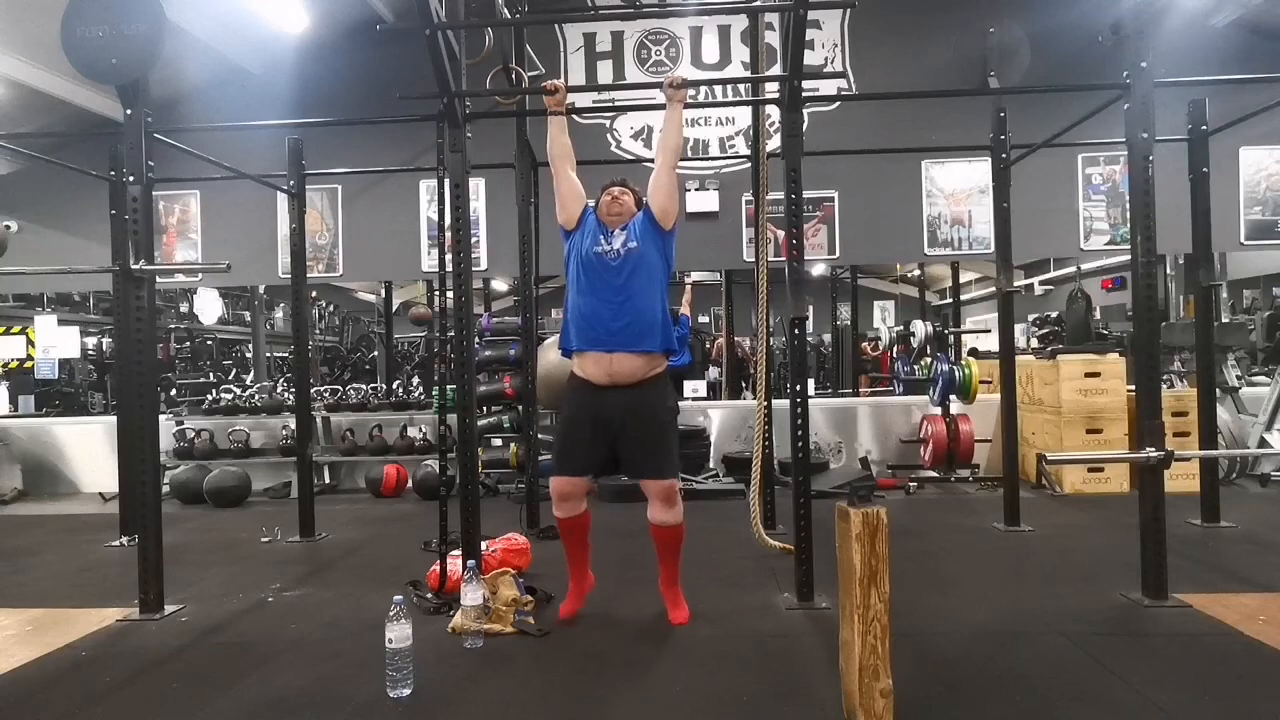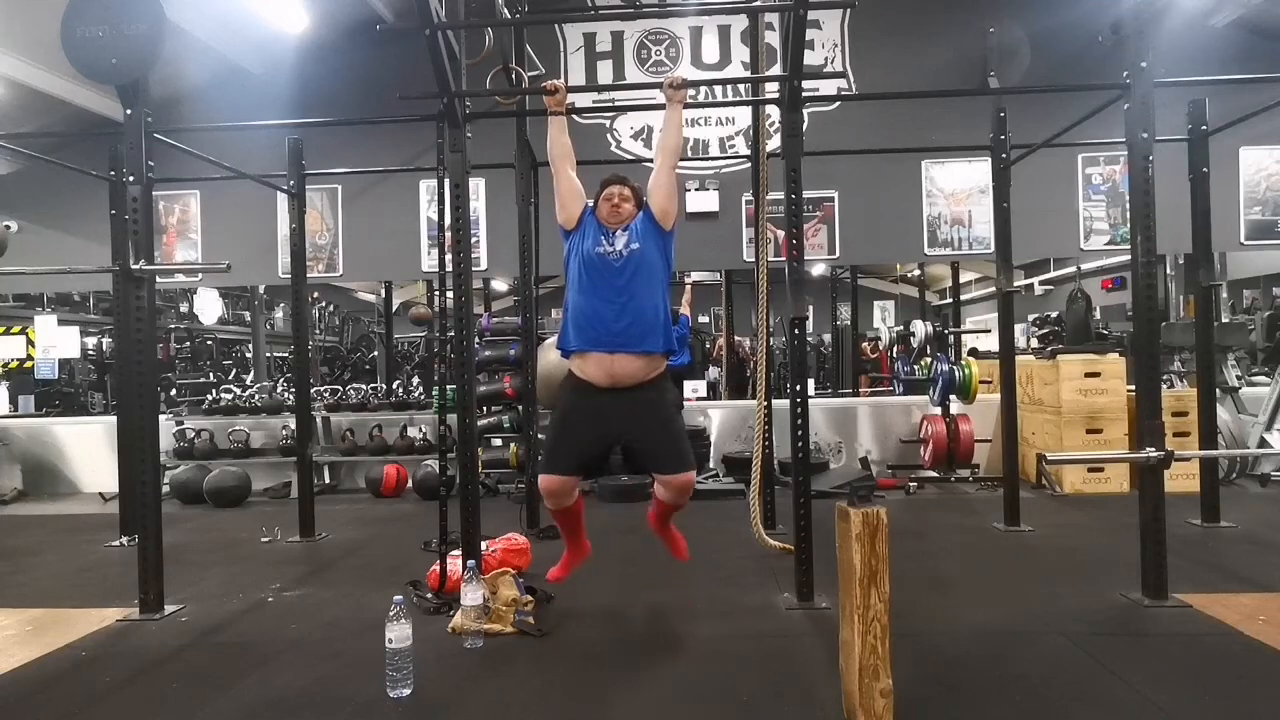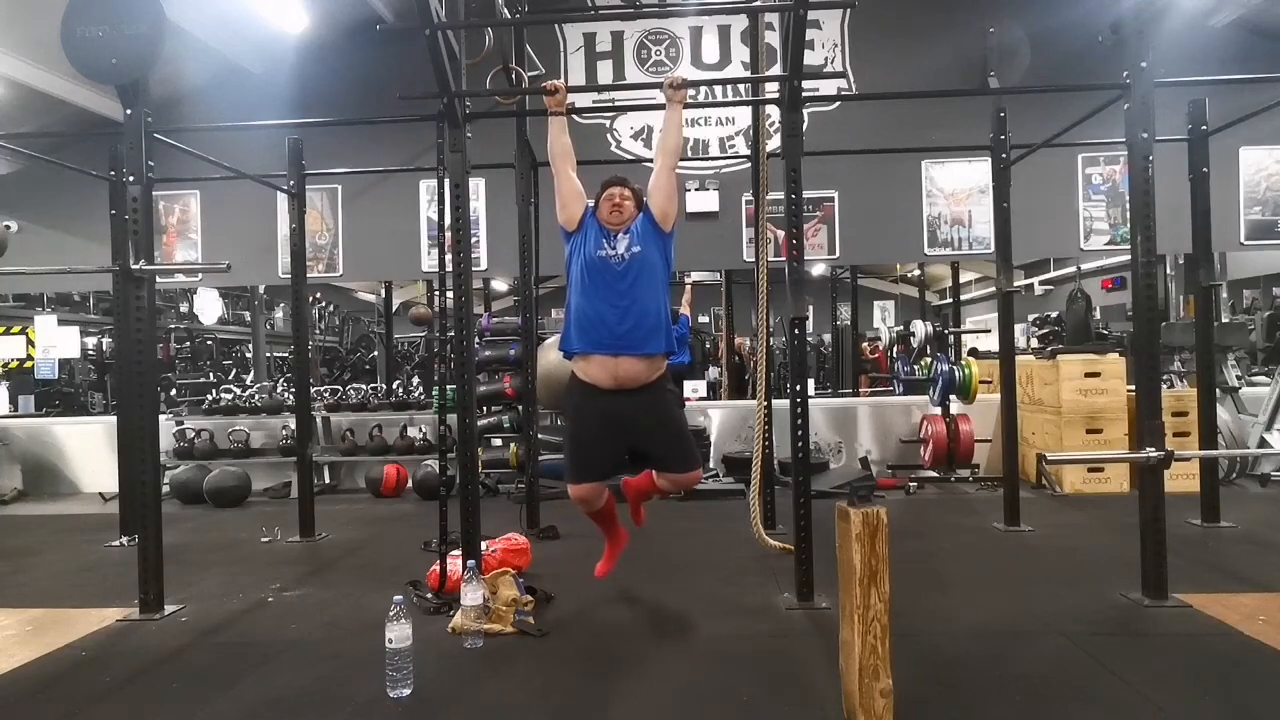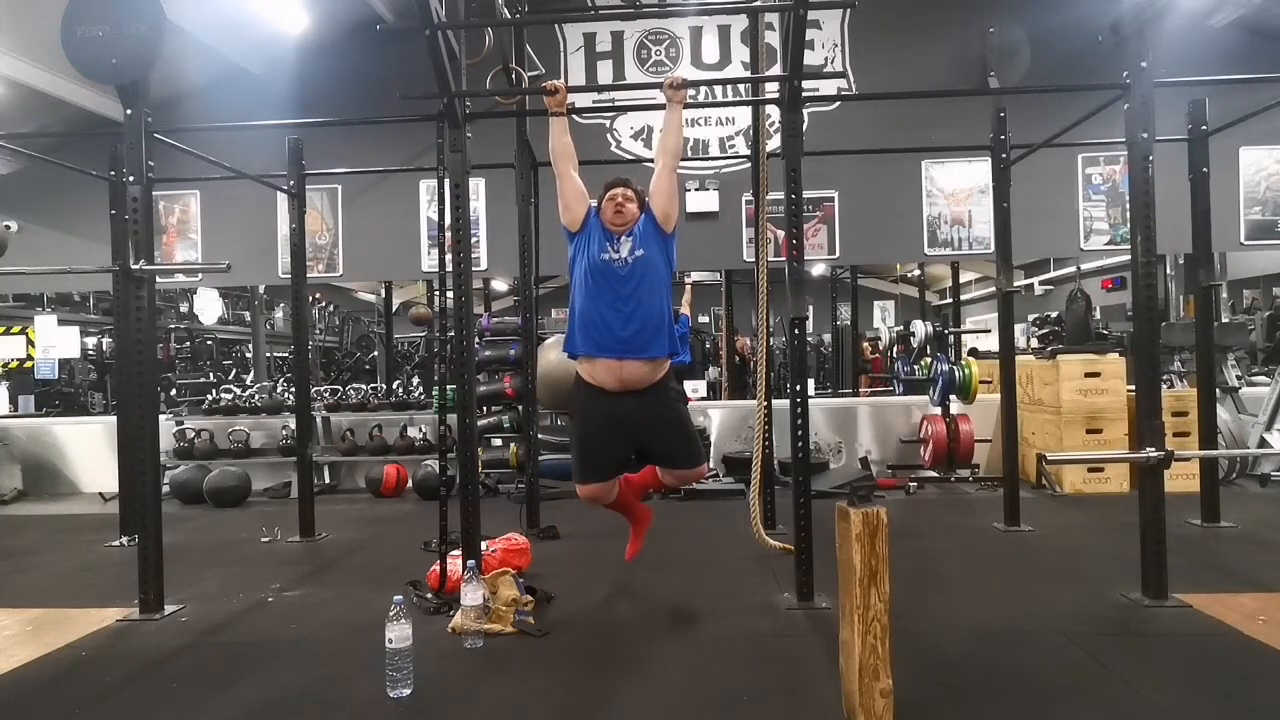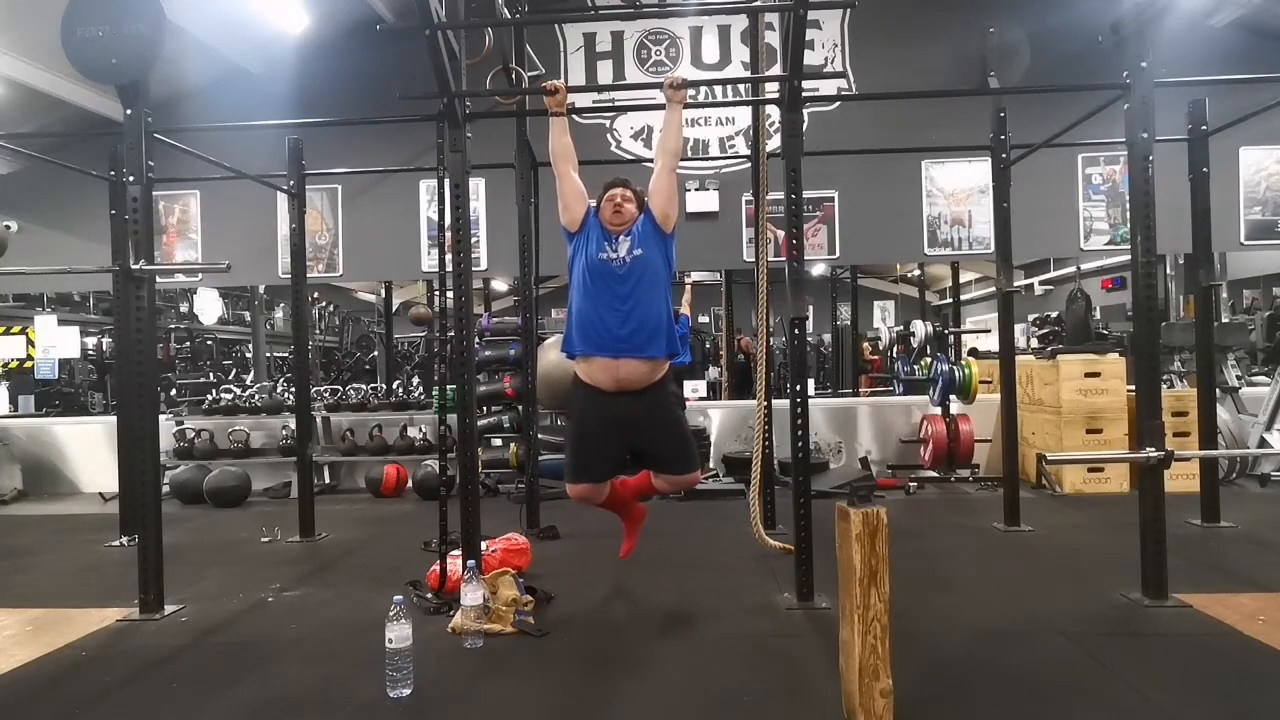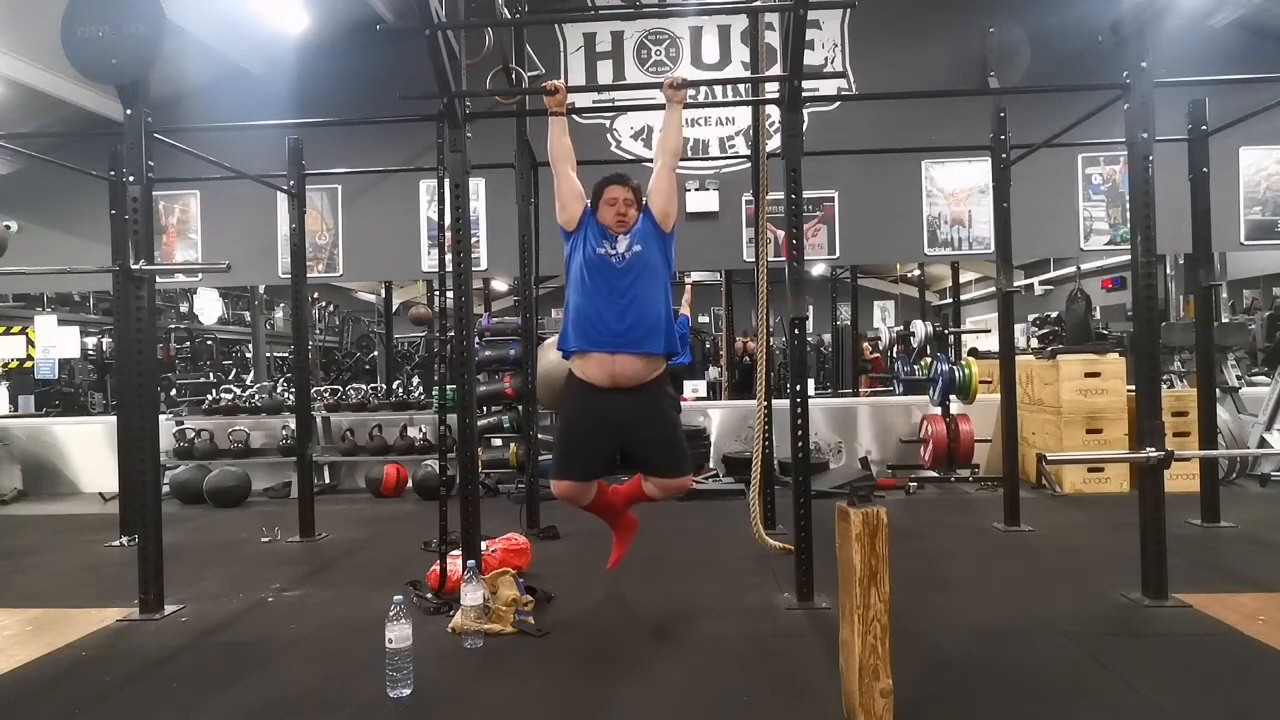
dt=0.4s
person 1, frame 1
left shoulder: (653, 228)
right shoulder: (580, 229)
left elbow: (665, 162)
right elbow: (563, 167)
left wrist: (675, 104)
right wrist: (556, 111)
left hip: (647, 388)
right hip: (586, 388)
left knee: (663, 490)
right knee: (565, 488)
left ankle: (670, 583)
right ankle: (580, 578)
person 1, frame 2
left shoulder: (653, 230)
right shoulder: (580, 230)
left elbow: (665, 162)
right elbow: (563, 169)
left wrist: (674, 105)
right wrist: (556, 112)
left hip: (648, 389)
right hip: (584, 390)
left knee: (681, 481)
right knee: (554, 485)
left ankle: (660, 519)
right ankle: (576, 545)
person 1, frame 3
left shoulder: (652, 230)
right shoulder: (581, 233)
left elbow: (666, 163)
right elbow: (564, 168)
left wrist: (675, 104)
right wrist: (557, 111)
left hip: (651, 389)
right hip: (590, 392)
left knee: (686, 474)
right knee: (583, 490)
left ankle: (637, 489)
right ankle: (614, 536)
person 1, frame 4
left shoulder: (655, 233)
right shoulder: (584, 234)
left elbow: (666, 163)
right elbow: (565, 169)
left wrist: (675, 106)
right wrist: (557, 112)
left hip: (655, 389)
right hip: (595, 393)
left knee: (690, 470)
right knee: (592, 489)
left ankle: (636, 485)
right ankle: (635, 513)
person 1, frame 5
left shoulder: (654, 233)
right shoulder: (583, 234)
left elbow: (666, 163)
right elbow: (565, 170)
left wrist: (674, 106)
right wrist: (557, 113)
left hip: (653, 391)
right hip: (593, 394)
left knee: (683, 476)
right knee: (583, 489)
left ankle: (629, 491)
right ankle: (628, 510)
person 1, frame 6
left shoulder: (654, 231)
right shoulder: (580, 233)
left elbow: (665, 163)
right elbow: (563, 169)
left wrist: (674, 105)
right wrist: (556, 112)
left hip: (648, 390)
right hip: (586, 391)
left knee: (674, 481)
right knee: (567, 486)
left ankle: (619, 499)
right ankle: (618, 517)
